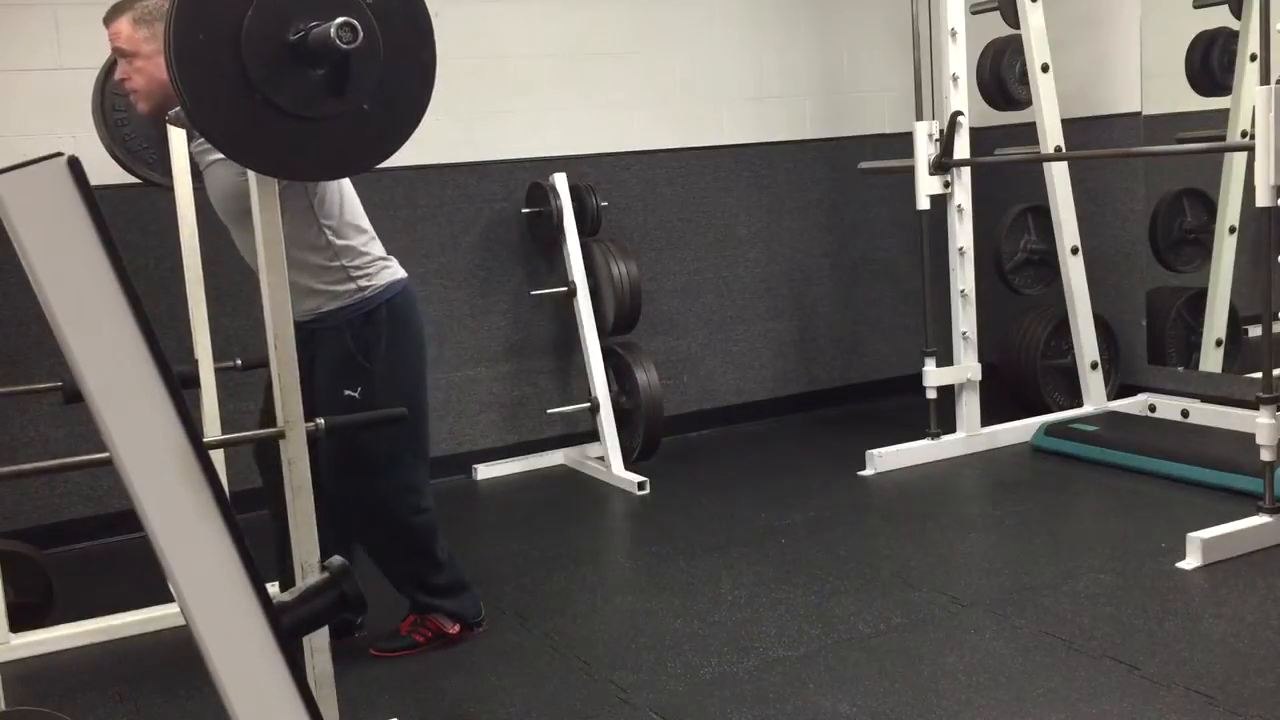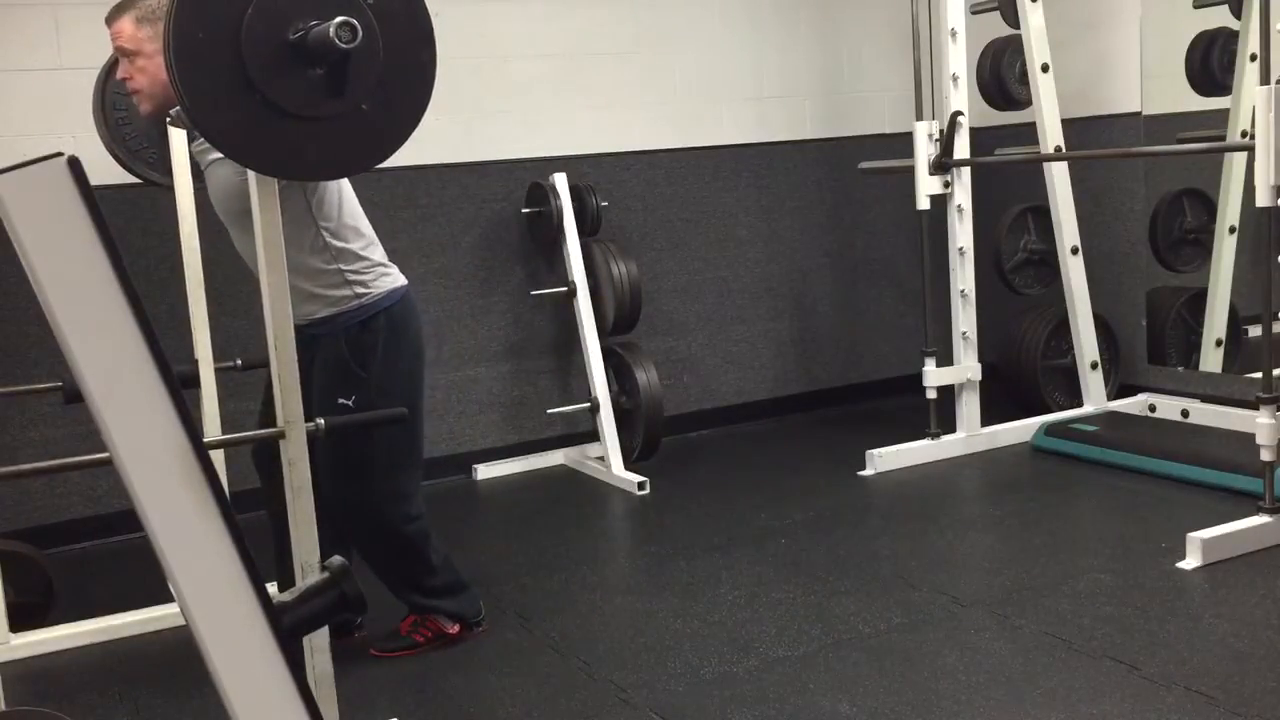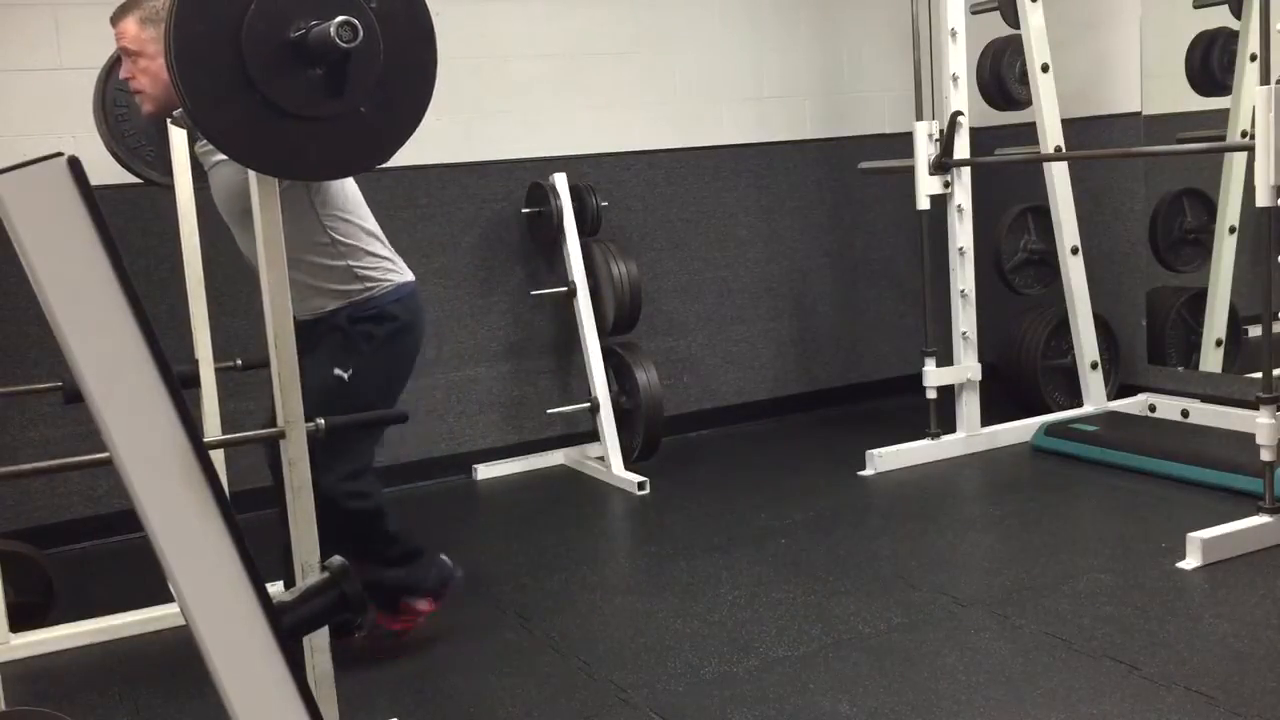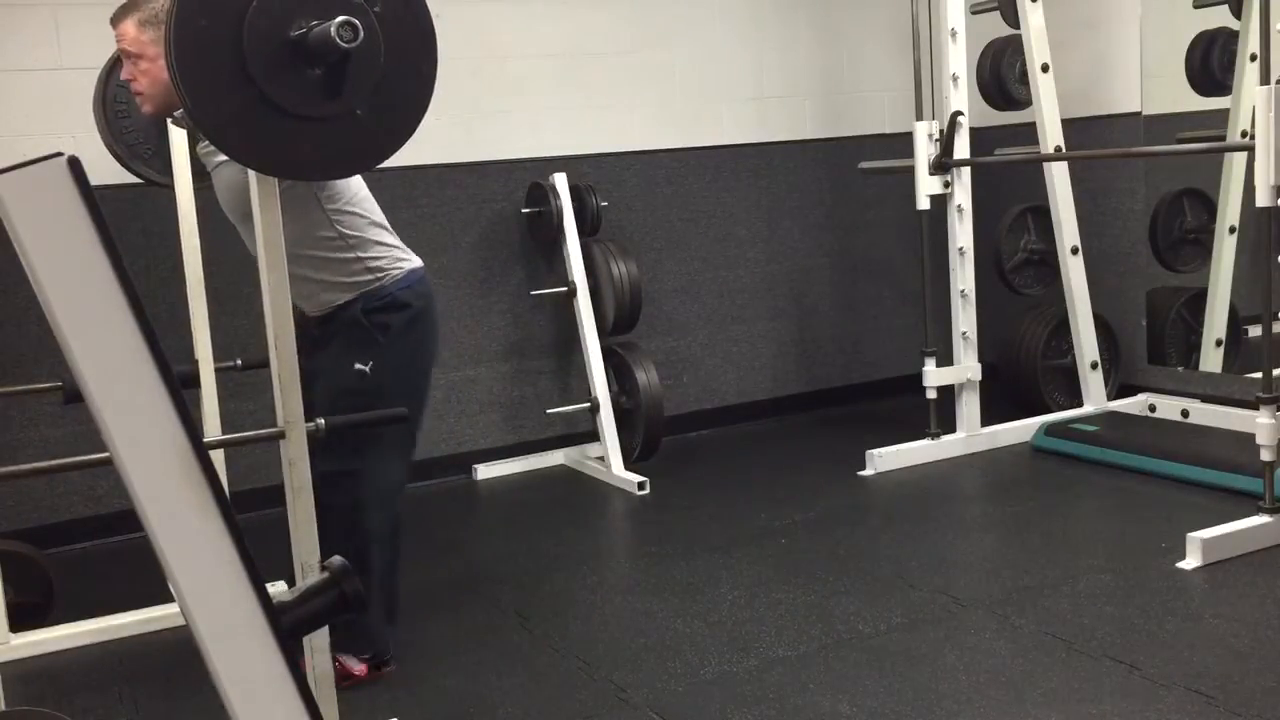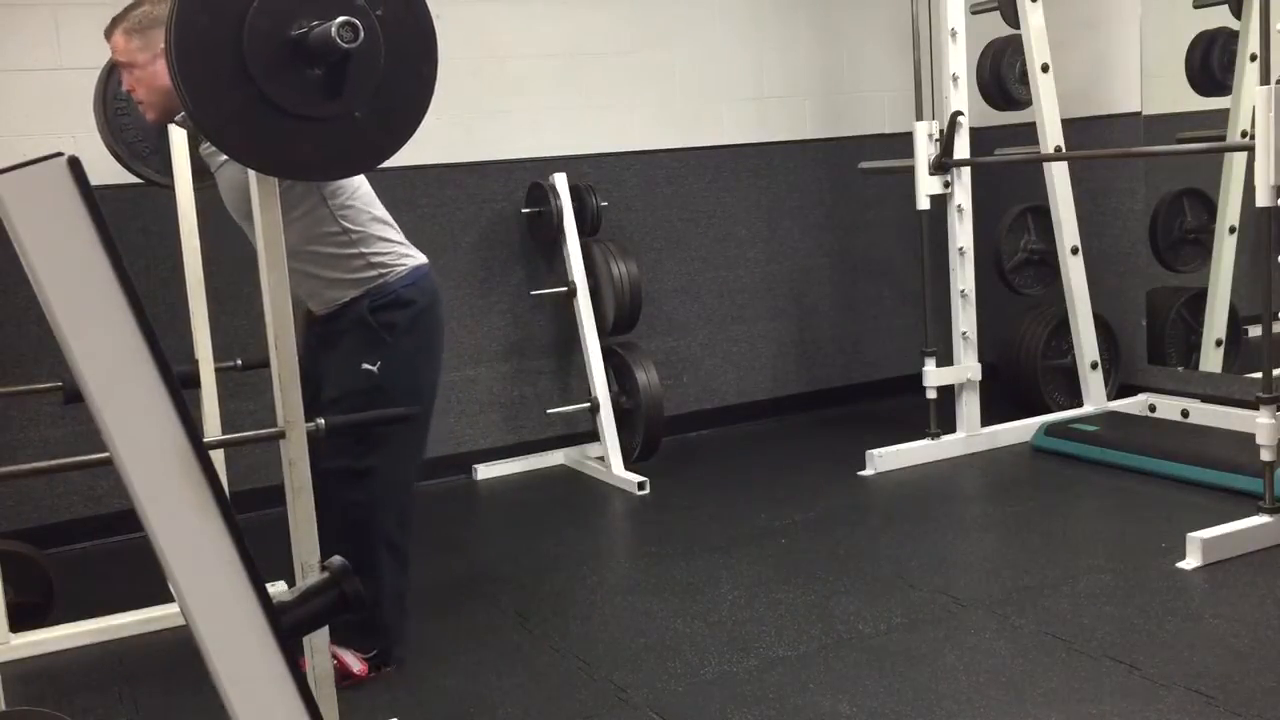
dt=0.3s
person 1, frame 1
right shoulder: (203, 127)
left hip: (365, 315)
right hip: (313, 318)
left knee: (374, 478)
right knee: (289, 464)
left ankle: (448, 607)
person 1, frame 2
right shoulder: (205, 128)
left hip: (364, 322)
right hip: (313, 325)
left knee: (365, 486)
right knee: (285, 468)
left ankle: (449, 609)
person 1, frame 3
right shoulder: (208, 129)
left hip: (371, 311)
right hip: (319, 317)
left knee: (320, 465)
right knee: (298, 462)
left ankle: (414, 580)
person 1, frame 4
right shoulder: (207, 127)
left hip: (384, 308)
right hip: (331, 312)
left knee: (352, 472)
right knee: (314, 467)
left ankle: (358, 642)
right ankle: (329, 616)
person 1, frame 5
right shoulder: (208, 128)
left hip: (388, 305)
right hip: (337, 310)
left knee: (360, 470)
right knee: (318, 464)
left ankle: (364, 638)
right ankle: (329, 613)
